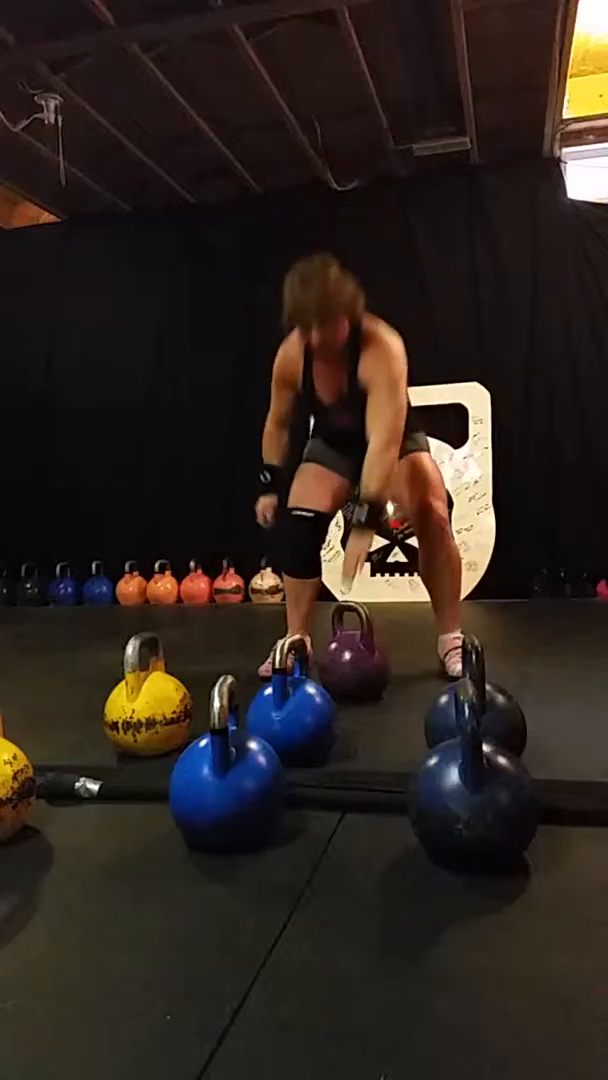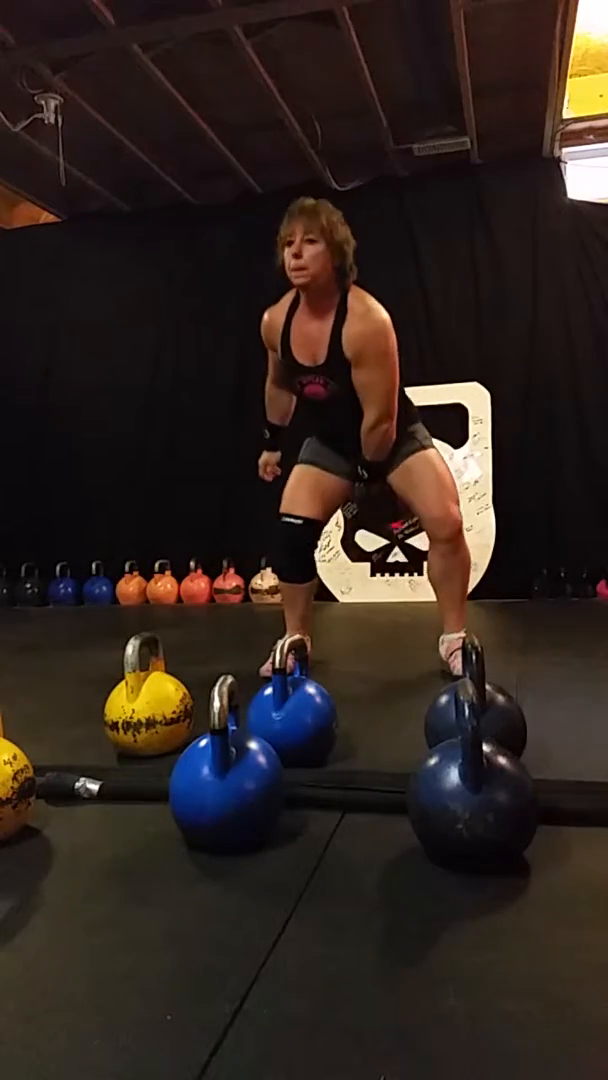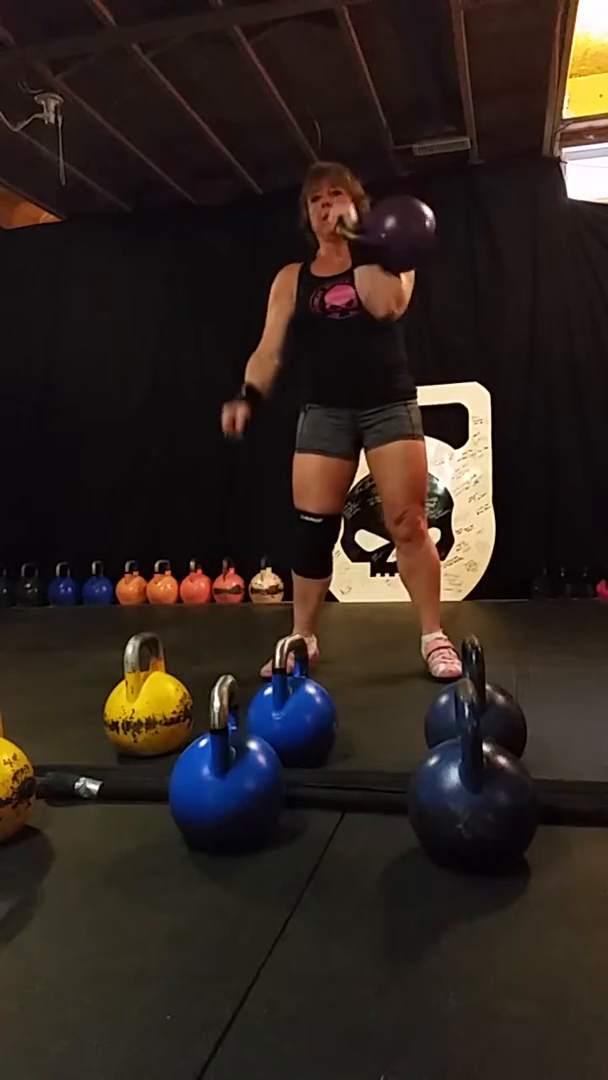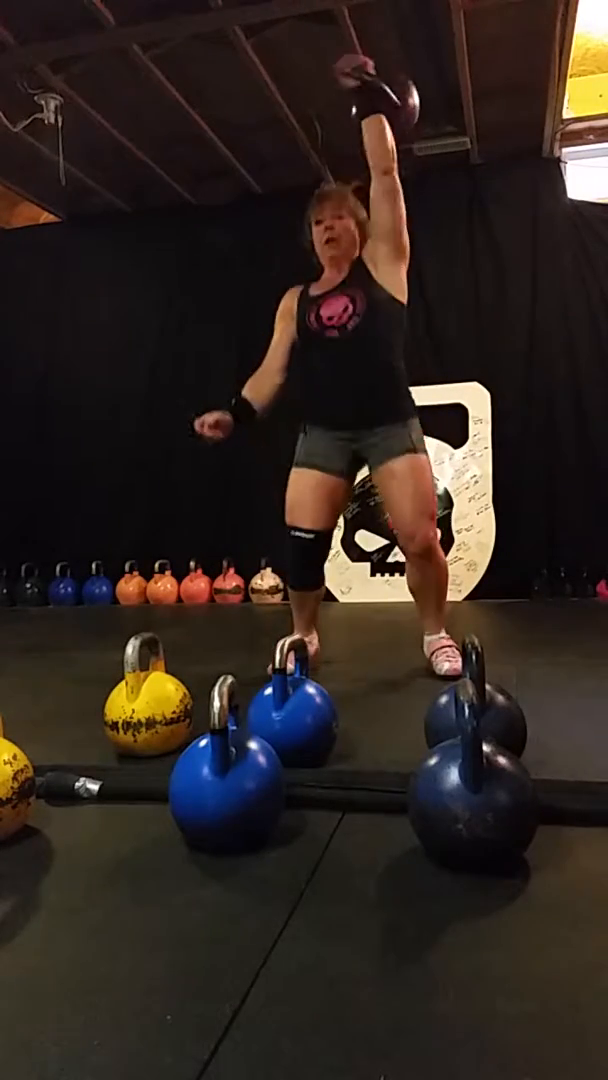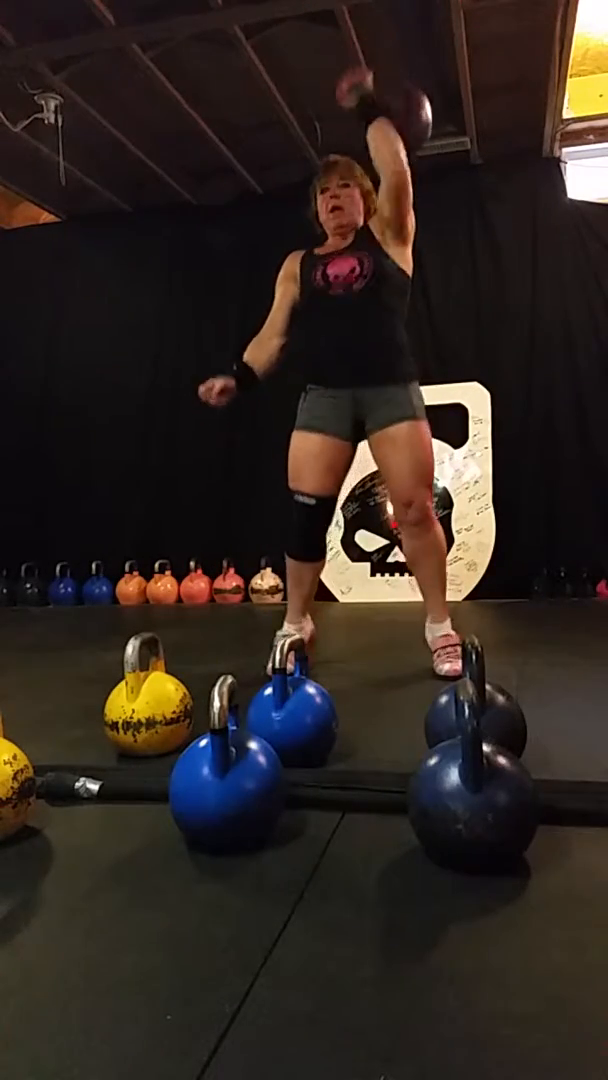
dt=1s
person 1, frame 1
left shoulder: (381, 350)
right shoulder: (290, 358)
left elbow: (384, 444)
right elbow: (278, 422)
left wrist: (365, 527)
right wrist: (268, 485)
left hip: (396, 443)
right hip: (333, 447)
left knee: (432, 517)
right knee: (298, 524)
left ankle: (451, 641)
person 1, frame 2
left shoulder: (366, 322)
right shoulder: (275, 322)
left elbow: (381, 417)
left wrist: (371, 472)
right wrist: (271, 442)
left hip: (395, 436)
right hip: (327, 442)
left knee: (446, 522)
right knee: (291, 533)
left ankle: (453, 639)
person 1, frame 3
left shoulder: (385, 259)
right shoulder: (291, 279)
left elbow: (388, 305)
right elbow: (271, 350)
left wrist: (360, 241)
right wrist: (246, 399)
left hip: (390, 406)
right hip: (324, 412)
left knee: (407, 523)
right knee: (313, 529)
left ankle: (434, 638)
right ankle: (302, 640)
person 1, frame 4
left shoulder: (382, 266)
right shoulder: (296, 301)
left elbow: (385, 174)
right elbow: (272, 369)
left wrist: (370, 98)
right wrist: (236, 413)
left hip: (391, 427)
right hip: (324, 434)
left knee: (420, 540)
right knee: (300, 543)
left ankle: (436, 637)
right ankle: (304, 639)
person 1, frame 5
left shoulder: (387, 235)
right shoulder: (299, 264)
left elbow: (398, 176)
right elbow: (273, 333)
left wrist: (371, 108)
right wrist: (240, 377)
left hip: (391, 388)
right hip: (324, 395)
left knee: (414, 507)
right knee: (304, 508)
left ankle: (440, 629)
right ankle: (295, 623)
